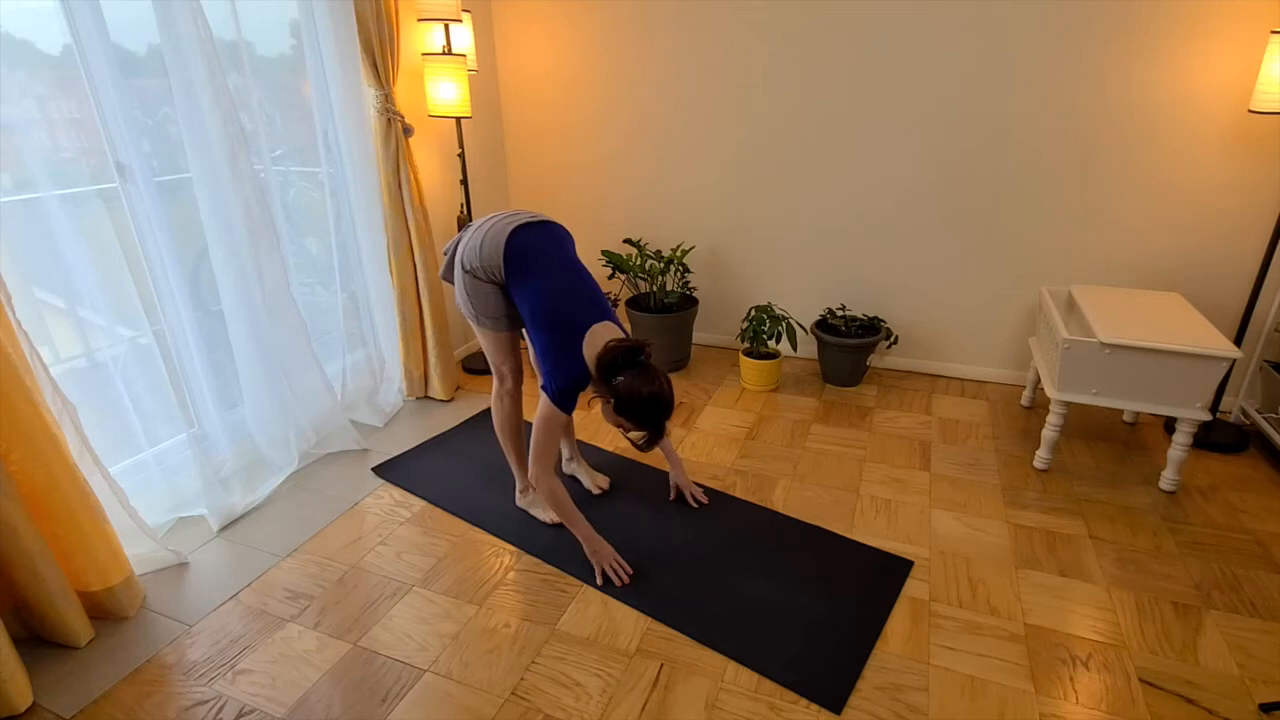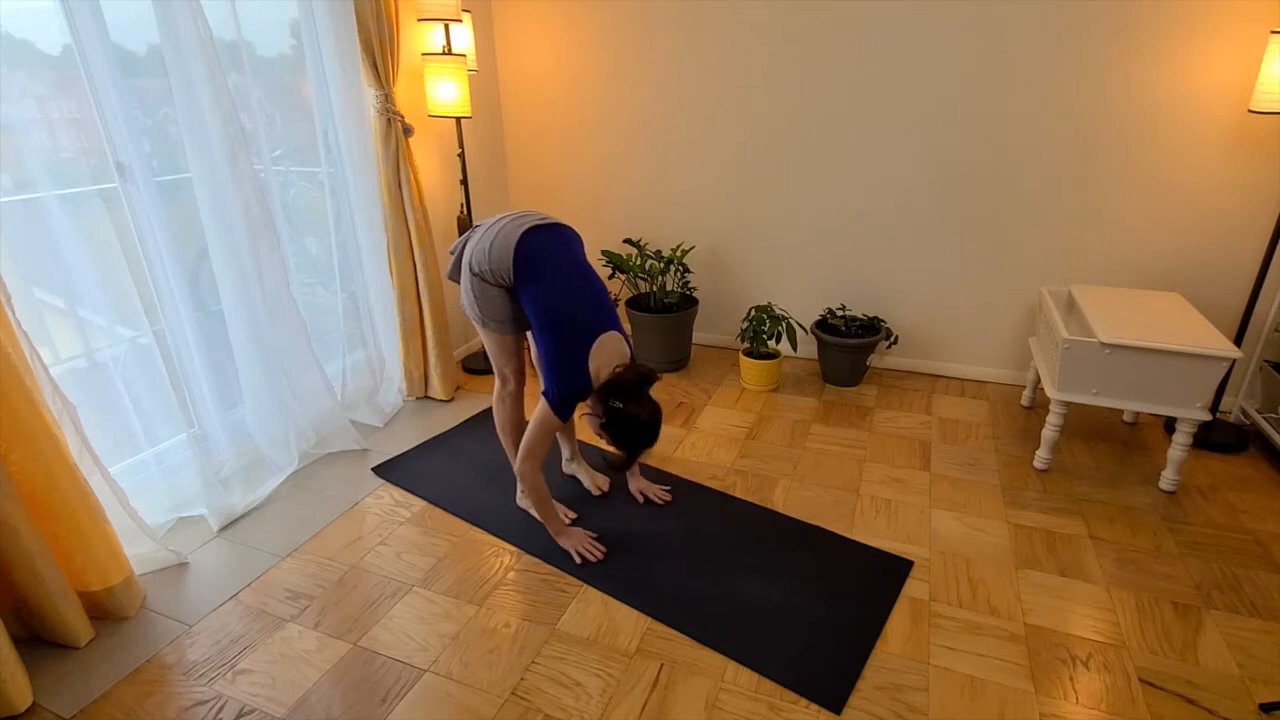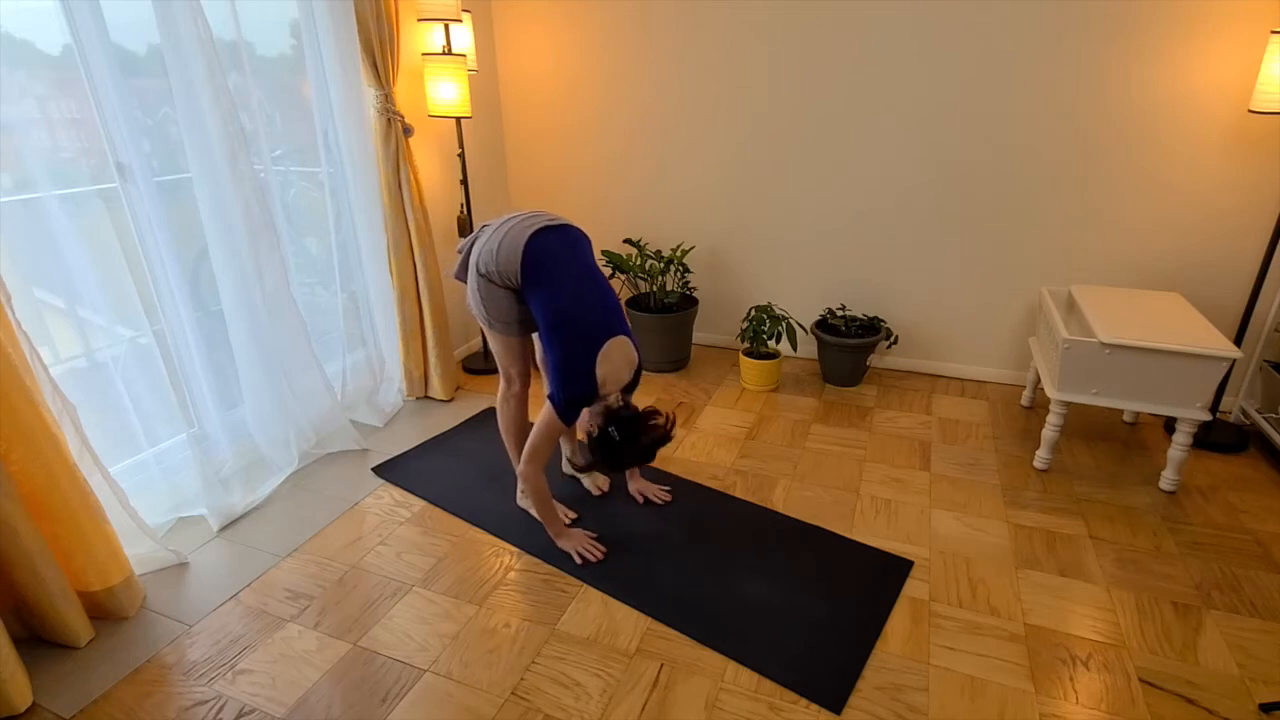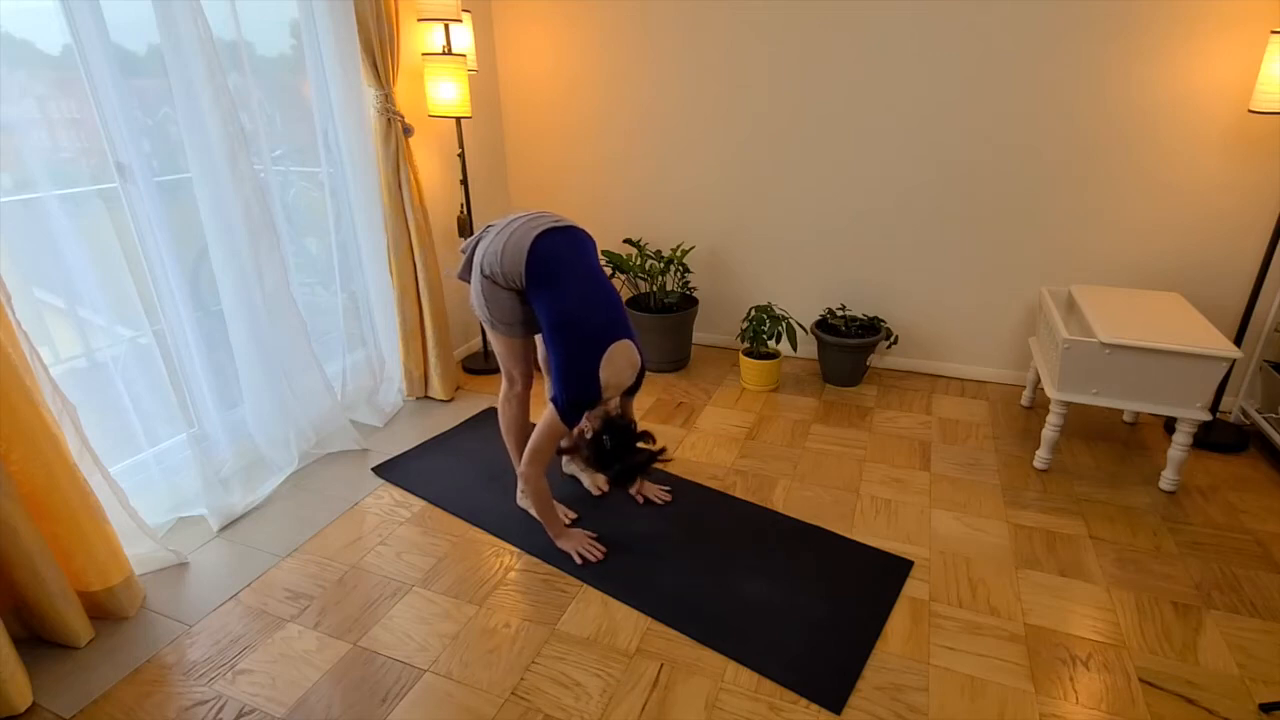
dt=0.4s
person 1, frame 1
left shoulder: (626, 361)
right shoulder: (570, 372)
left elbow: (648, 406)
right elbow: (541, 473)
left wrist: (677, 469)
right wrist: (592, 544)
left hip: (544, 236)
right hip: (484, 257)
right knee: (509, 378)
left ankle: (572, 458)
right ankle: (523, 491)
person 1, frame 2
left shoulder: (624, 368)
right shoulder: (572, 382)
left elbow: (629, 420)
right elbow: (527, 465)
left wrist: (634, 475)
right wrist: (560, 532)
right hip: (491, 256)
right knee: (511, 379)
left ankle: (571, 459)
right ankle: (524, 492)
person 1, frame 3
left shoulder: (629, 369)
right shoulder: (577, 385)
left elbow: (628, 427)
right elbow: (529, 467)
left wrist: (634, 477)
right wrist: (560, 534)
right hip: (499, 257)
right knee: (516, 380)
left ankle: (569, 458)
right ankle: (523, 493)
person 1, frame 4
left shoulder: (632, 371)
right shoulder: (580, 389)
left elbow: (624, 423)
right elbow: (531, 468)
left wrist: (635, 478)
right wrist: (560, 535)
right hip: (503, 259)
right knee: (518, 382)
left ankle: (571, 459)
right ankle: (523, 493)
